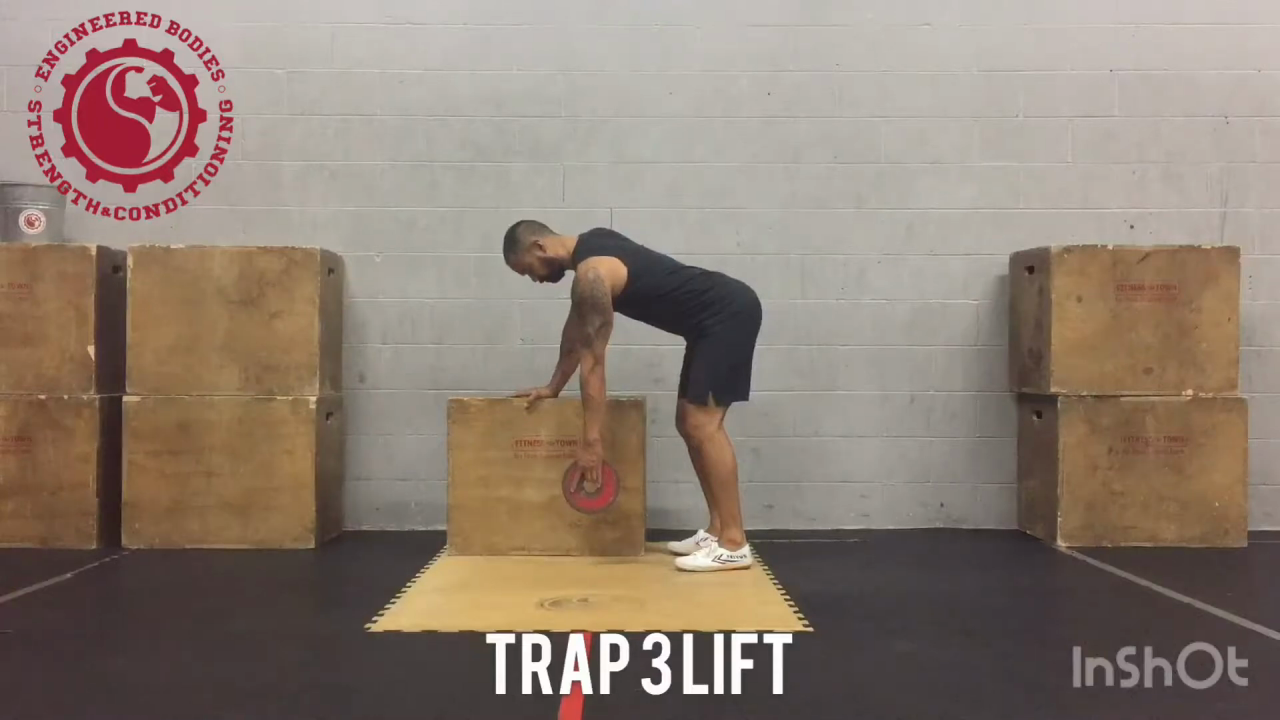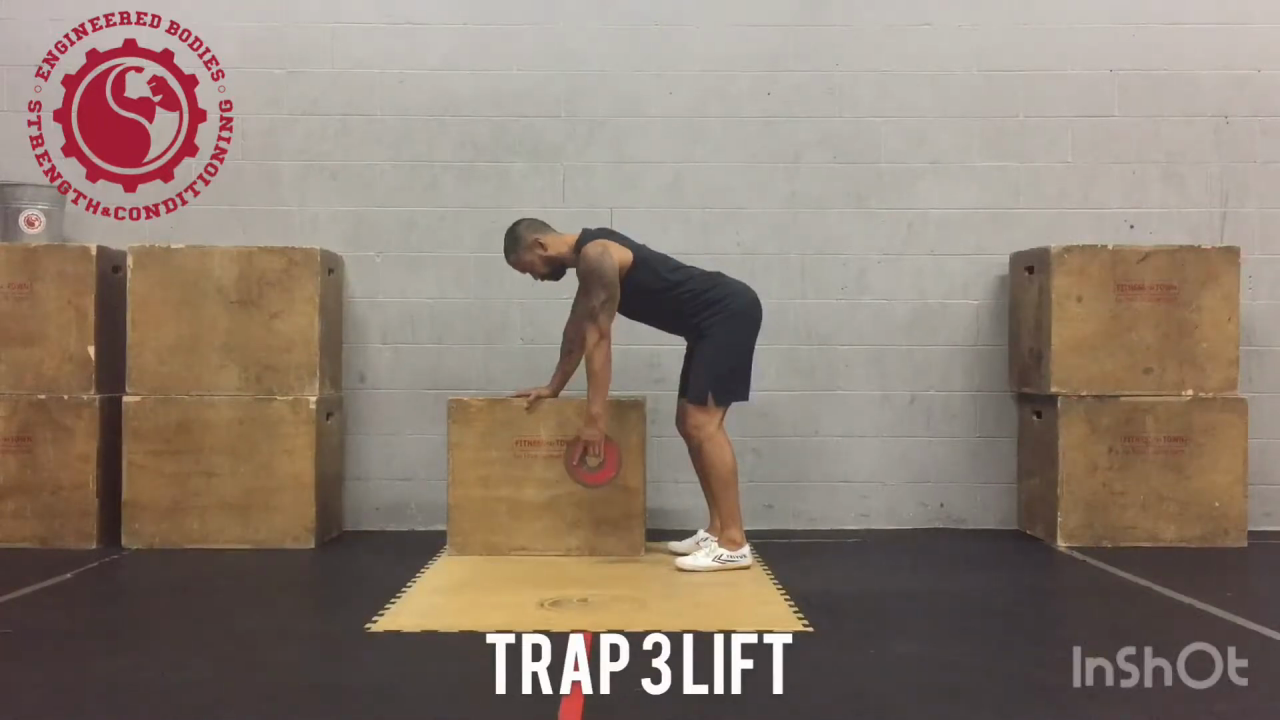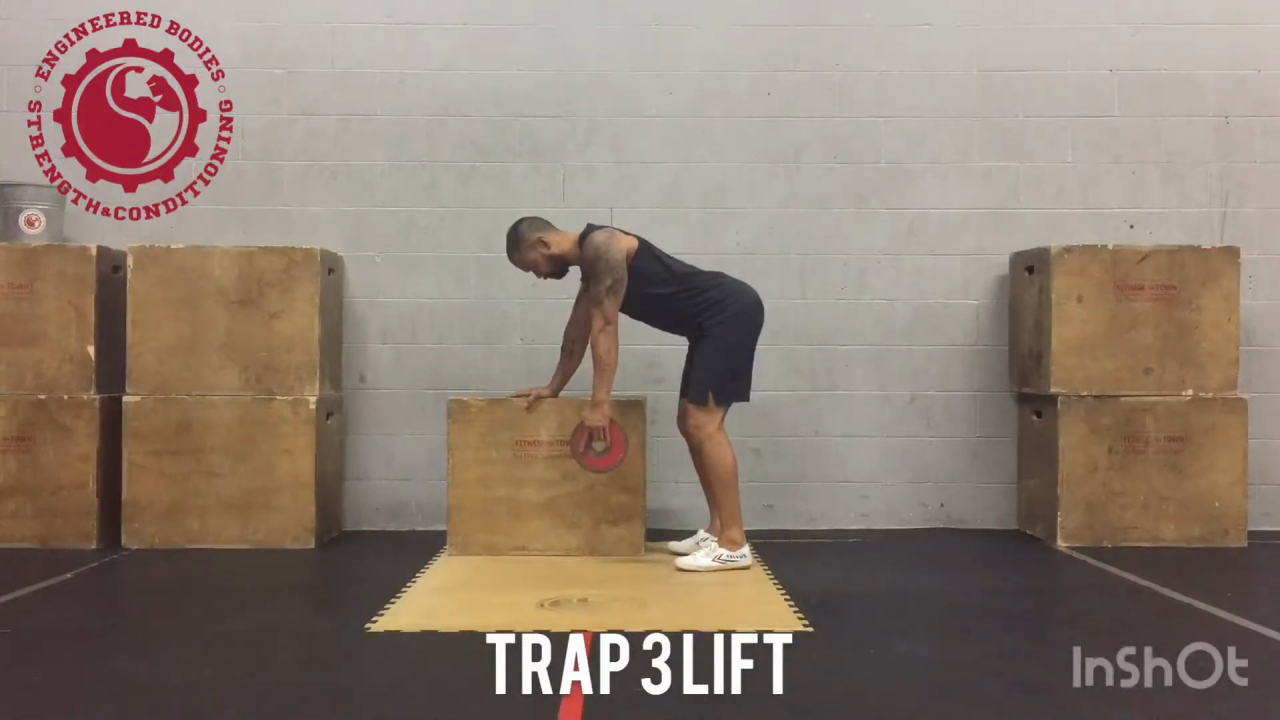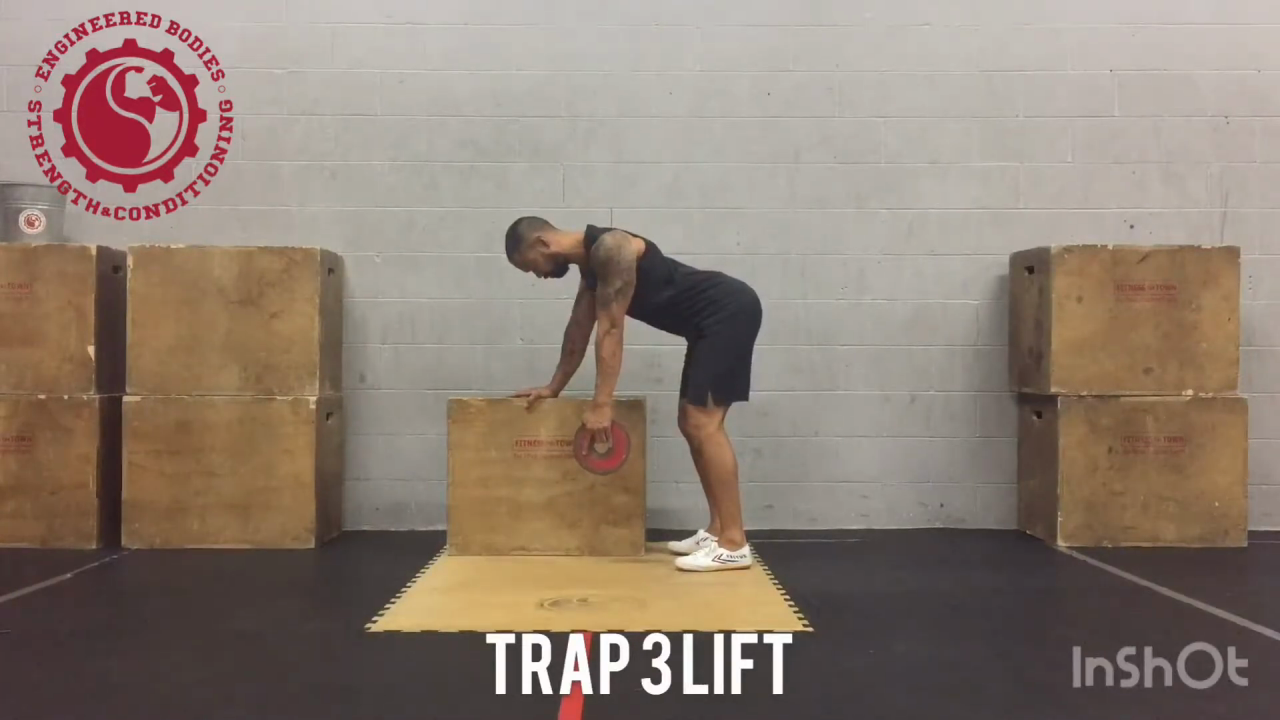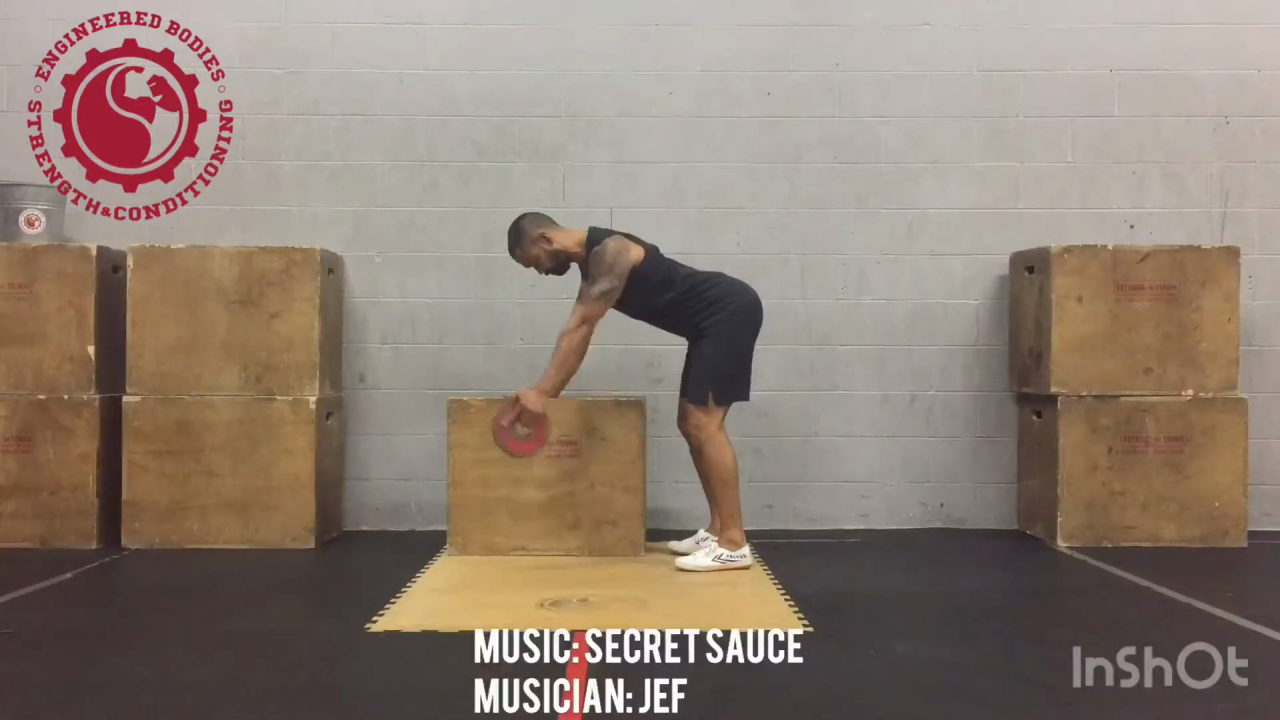
dt=1s
person 1, frame 1
left shoulder: (591, 274)
right shoulder: (591, 246)
left elbow: (592, 360)
right elbow: (575, 330)
left wrist: (591, 440)
right wrist: (553, 387)
left hip: (729, 312)
right hip: (713, 317)
left knee: (702, 424)
right knee: (690, 423)
left ankle: (733, 544)
right ankle: (716, 530)
person 1, frame 2
left shoulder: (595, 255)
right shoulder: (588, 258)
left elbow: (599, 339)
right elbow: (577, 331)
left wrist: (595, 417)
right wrist: (553, 387)
left hip: (730, 311)
right hip: (713, 318)
left knee: (703, 425)
right knee: (691, 424)
left ankle: (733, 544)
right ankle: (717, 530)
person 1, frame 3
left shoulder: (601, 246)
right shoulder: (590, 264)
left elbow: (605, 327)
right elbow: (578, 332)
left wrist: (599, 402)
right wrist: (553, 388)
left hip: (732, 311)
right hip: (712, 320)
left knee: (703, 425)
right knee: (692, 423)
left ankle: (734, 544)
right ankle: (717, 530)
person 1, frame 4
left shoulder: (609, 248)
right shoulder: (591, 263)
left elbow: (610, 329)
right elbow: (579, 331)
left wrist: (601, 404)
right wrist: (553, 387)
left hip: (729, 311)
right hip: (710, 321)
left knee: (703, 424)
right knee: (693, 423)
left ankle: (734, 544)
right ankle: (717, 530)
person 1, frame 5
left shoulder: (609, 251)
right shoulder: (592, 261)
left elbow: (580, 326)
right elbow: (581, 328)
left wrist: (540, 391)
right wrist: (554, 388)
left hip: (731, 311)
right hip: (712, 322)
left knee: (704, 424)
right knee: (692, 423)
left ankle: (734, 544)
right ankle: (718, 531)
